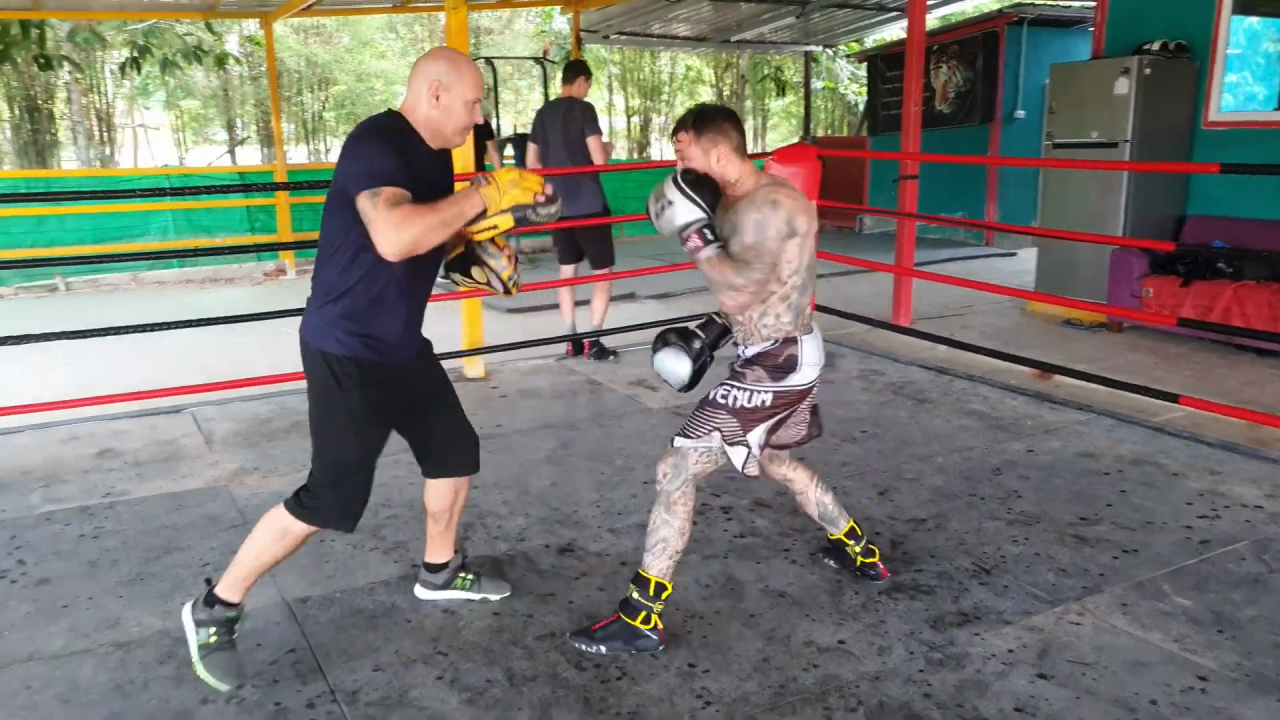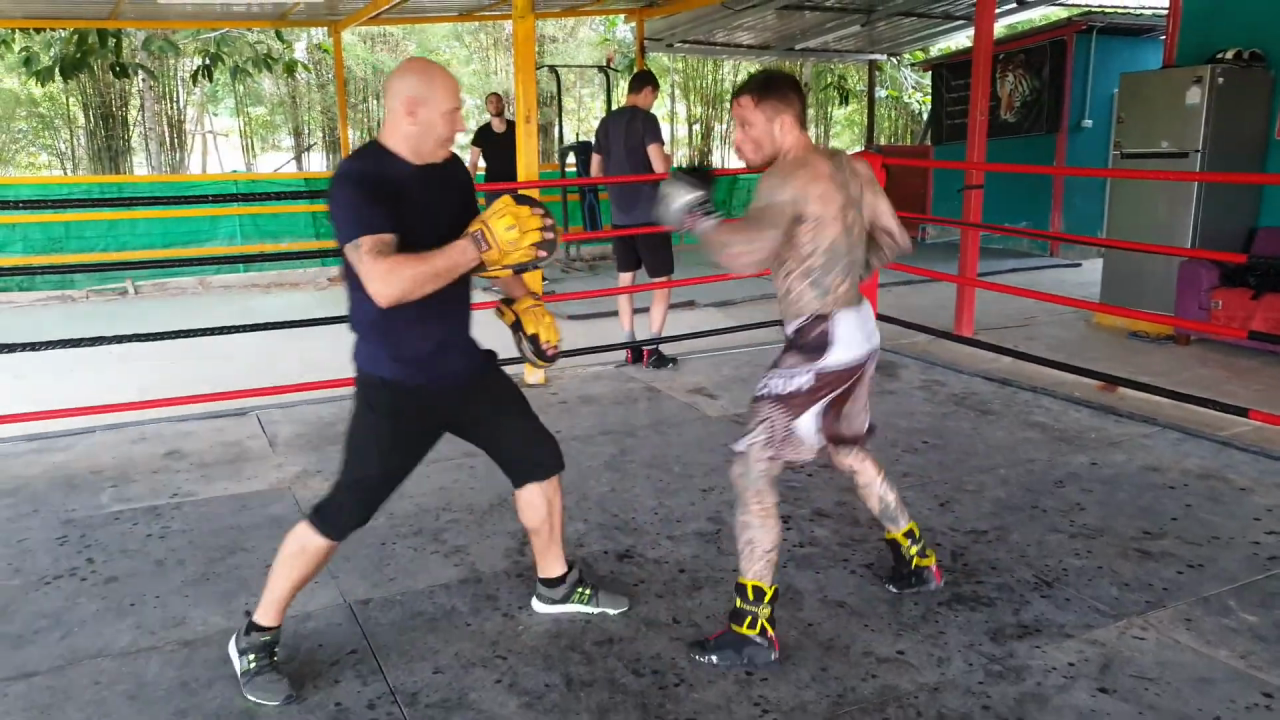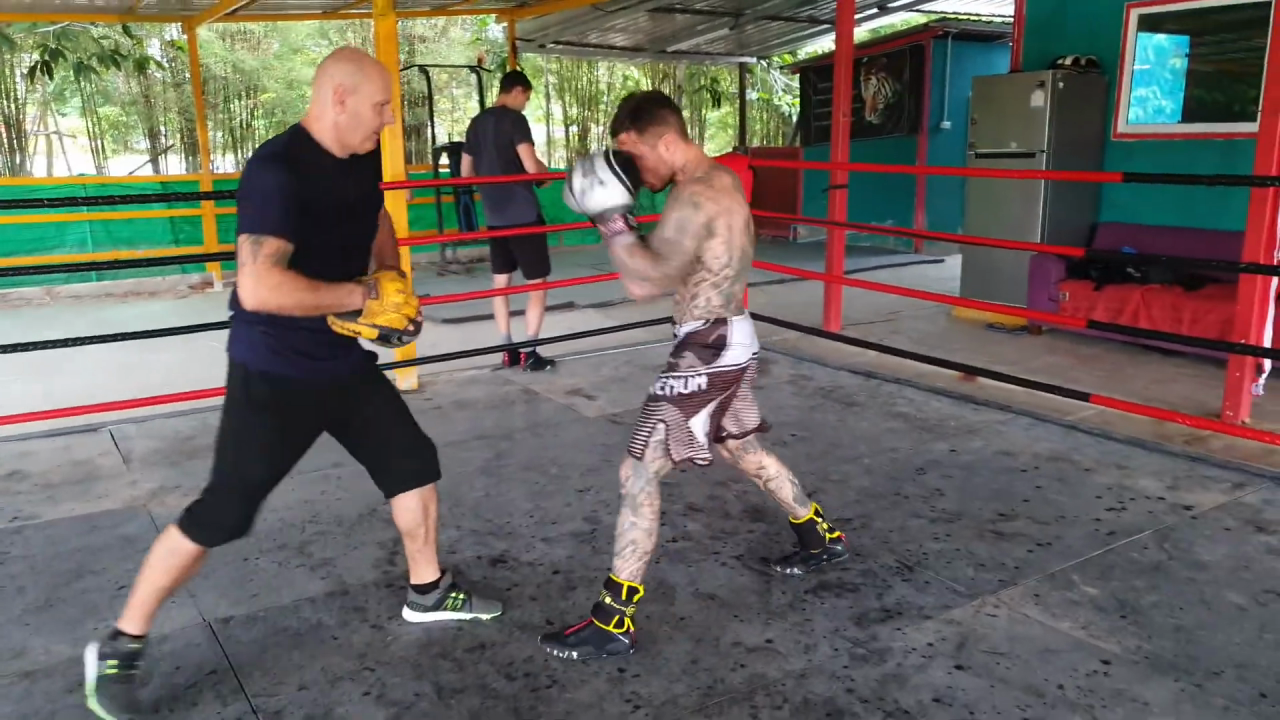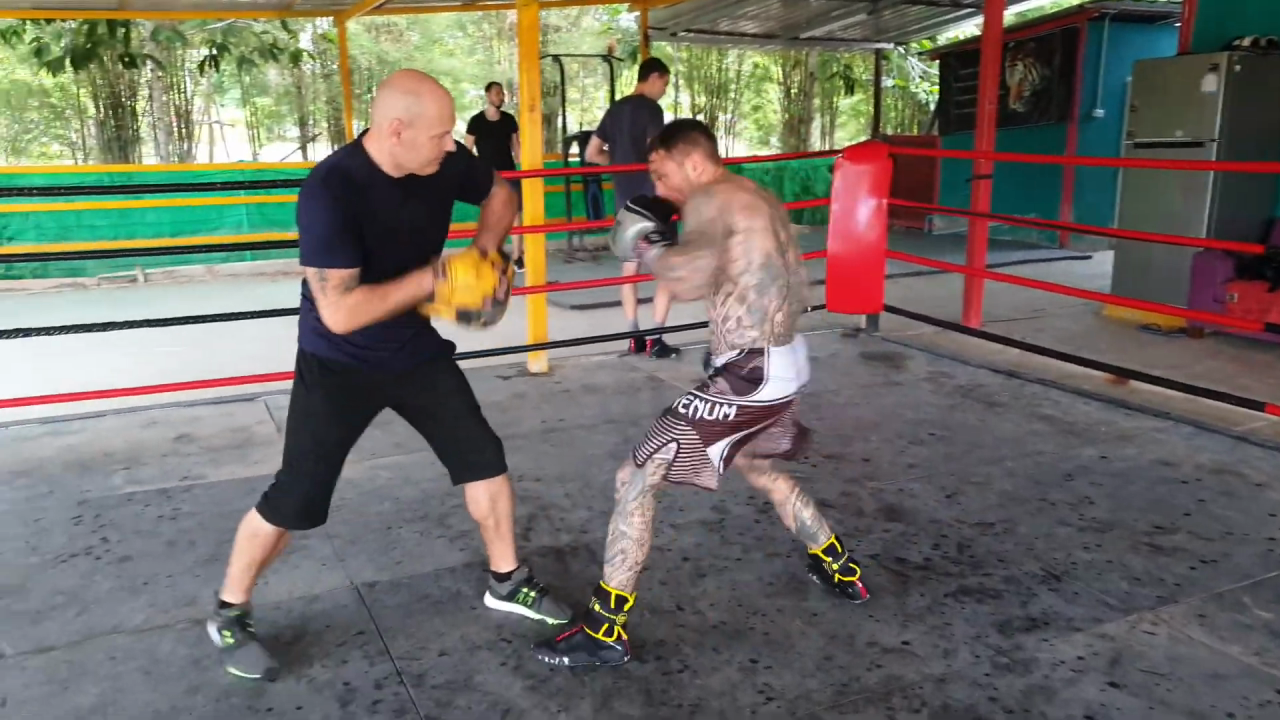
dt=0.7s
person 1, frame 1
left shoulder: (436, 153)
right shoulder: (377, 143)
right elbow: (394, 238)
right wrist: (486, 196)
left hip: (400, 343)
right hip: (345, 350)
left knee: (456, 450)
right knee: (333, 498)
left ankle: (439, 570)
right ankle: (216, 608)
person 1, frame 2
left shoulder: (449, 170)
right shoulder: (360, 181)
left elbow: (468, 251)
right elbow: (387, 284)
left wrist: (522, 299)
right wrist: (483, 243)
left hip: (460, 363)
right hip: (397, 377)
left knee: (538, 459)
right knee: (348, 512)
left ankle: (556, 584)
right ankle: (259, 634)
person 1, frame 3
left shoulder: (360, 162)
right shoulder: (280, 168)
left elbow: (377, 230)
right elbow: (259, 287)
left wrist: (389, 278)
right wrist: (362, 295)
left hip: (341, 361)
right hip: (273, 373)
left knee: (414, 463)
right knee: (221, 513)
left ankle: (427, 589)
right ankle: (119, 647)
person 1, frame 4
left shoulder: (444, 159)
right shoulder: (334, 193)
left elbow: (498, 189)
right elbow: (340, 313)
left wrist: (486, 251)
right wrist: (431, 280)
left hip: (416, 352)
right hip: (339, 363)
left knee: (483, 458)
right knee: (294, 497)
left ankle: (508, 581)
right ankle: (231, 613)
person 2, frame 1
left shoulder: (768, 202)
right shoulder: (757, 201)
left elbow: (736, 293)
left wrist: (691, 229)
right wrist: (708, 335)
left hip: (776, 367)
right hip: (789, 357)
left knee: (675, 471)
right knee: (777, 460)
left ankle: (641, 619)
right ankle: (860, 552)
person 2, frame 2
left shoulder: (801, 175)
right shoulder: (854, 170)
left elbow: (746, 253)
right elbow: (896, 243)
left wrist: (692, 214)
left hip: (823, 342)
right hip: (857, 335)
left knee: (751, 473)
right knee: (849, 454)
left ankle: (753, 628)
right ankle: (916, 560)
person 2, frame 3
left shoulder: (697, 196)
right shoulder: (712, 180)
left elbow: (646, 283)
right elbow: (670, 260)
left wrist: (611, 214)
right wrist: (624, 217)
left hip: (708, 348)
right hip: (725, 342)
left knee: (638, 473)
right knee: (743, 449)
left ankle: (613, 620)
right ankle: (821, 536)
person 2, frame 4
left shoulder: (718, 204)
right shoulder: (764, 204)
left elbow: (691, 278)
left wrist: (642, 242)
left hip: (744, 375)
right hip: (788, 362)
left knee: (632, 481)
right knee: (761, 470)
left ankle: (603, 630)
right ankle: (839, 571)
person 3, frame 1
left shoulder: (543, 113)
right shoulder: (583, 109)
left elbow: (532, 163)
right elbow: (599, 160)
right wrist: (606, 149)
left hip: (560, 207)
right hip: (589, 205)
left knee: (567, 272)
right knee: (602, 272)
left ankle: (572, 340)
right ankle: (593, 342)
person 3, frame 2
left shoulder: (607, 122)
right shoulder: (645, 119)
left elbow: (595, 172)
right elbow: (660, 168)
right wrist: (667, 159)
left hip: (620, 214)
right hip: (648, 213)
left knee: (625, 279)
right knee: (661, 280)
left ankle: (631, 347)
right ankle: (652, 349)
person 3, frame 3
left shoulder: (477, 123)
right shoulder: (514, 119)
left elbow: (466, 172)
right elbow: (531, 166)
right wrist: (544, 171)
left hip: (494, 215)
right hip: (523, 213)
left knee: (501, 282)
right knee: (538, 282)
left ankle: (508, 351)
right ankle: (529, 353)
person 3, frame 4
left shoulder: (615, 109)
right shoulder: (650, 108)
left elbow: (592, 154)
left hip: (625, 202)
left knee: (629, 269)
left ankle: (634, 337)
right ankle: (654, 340)
